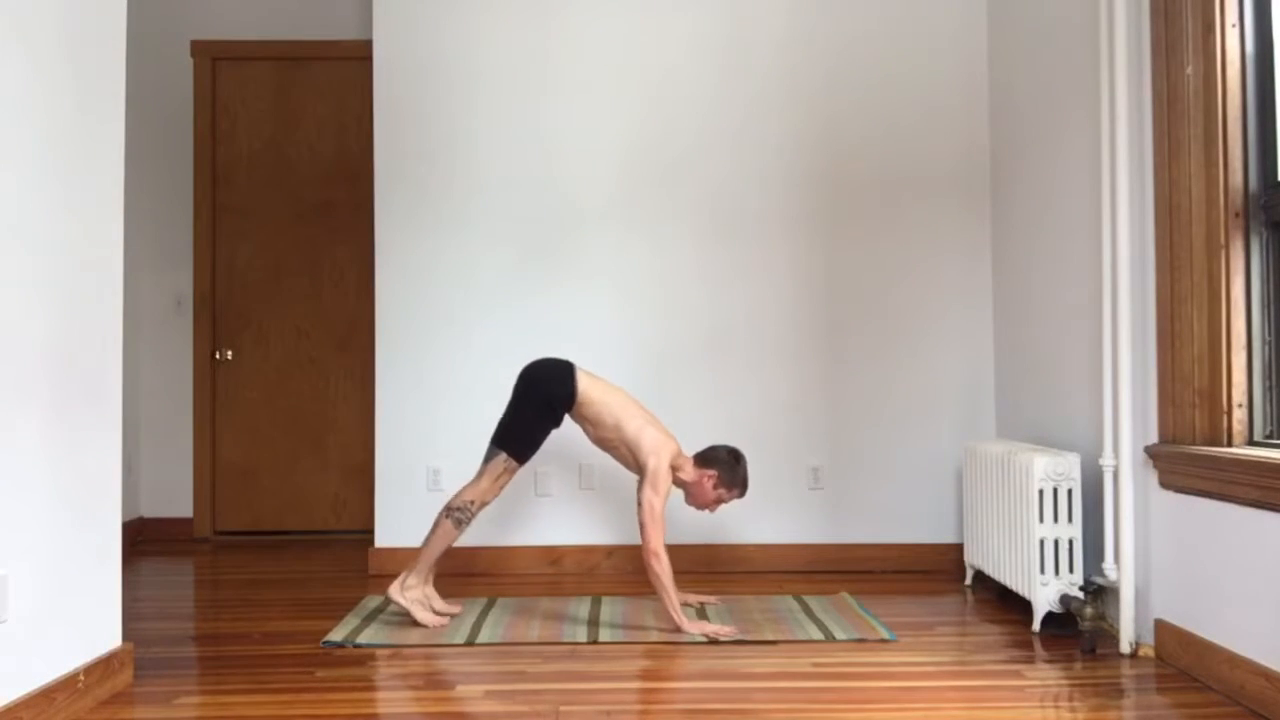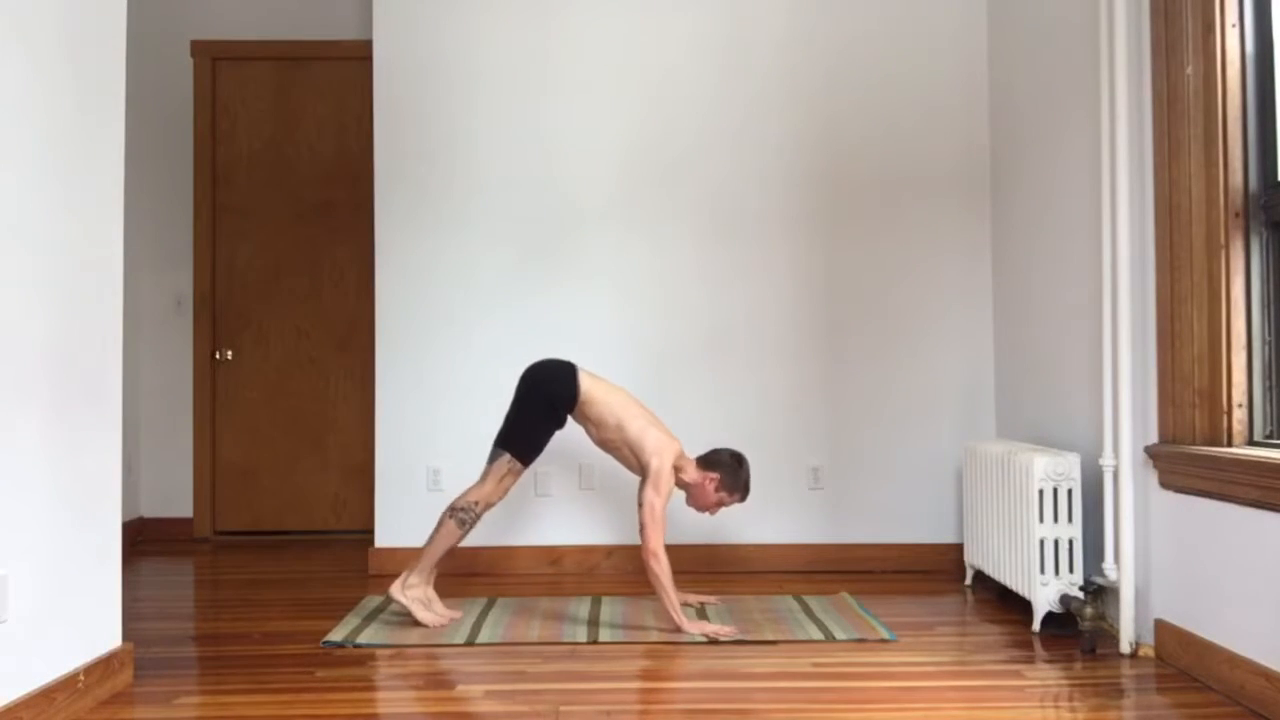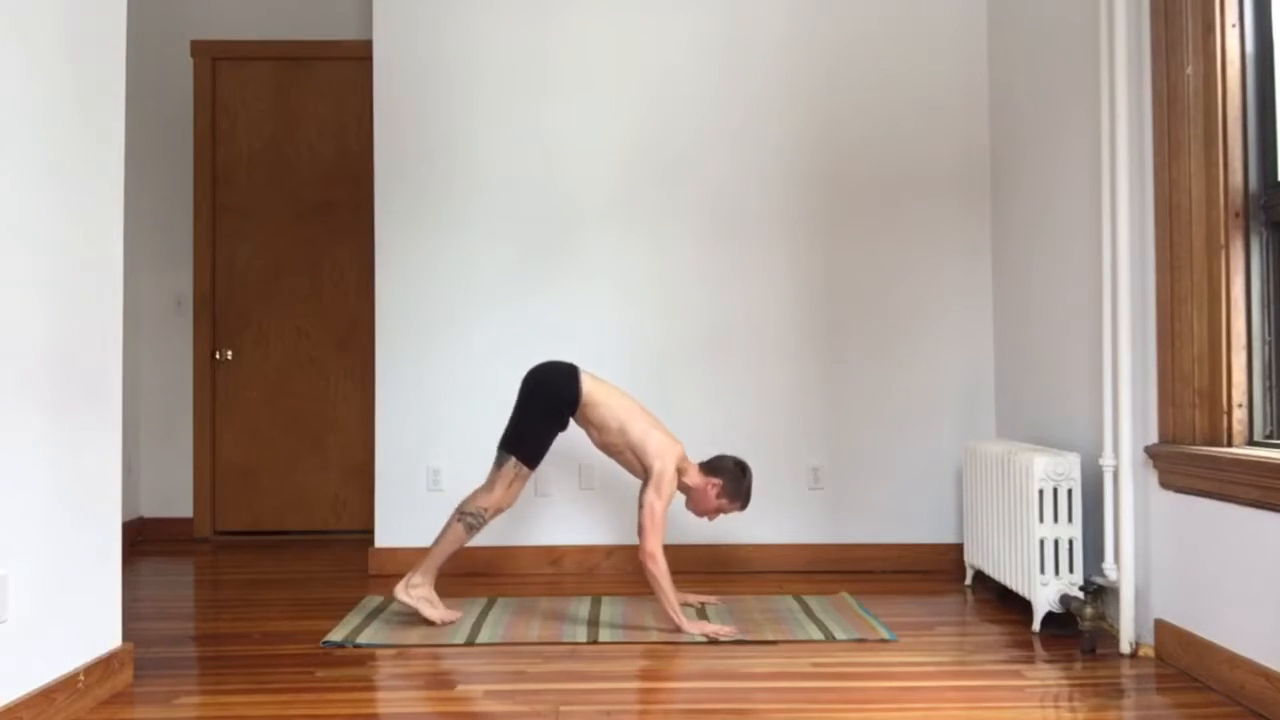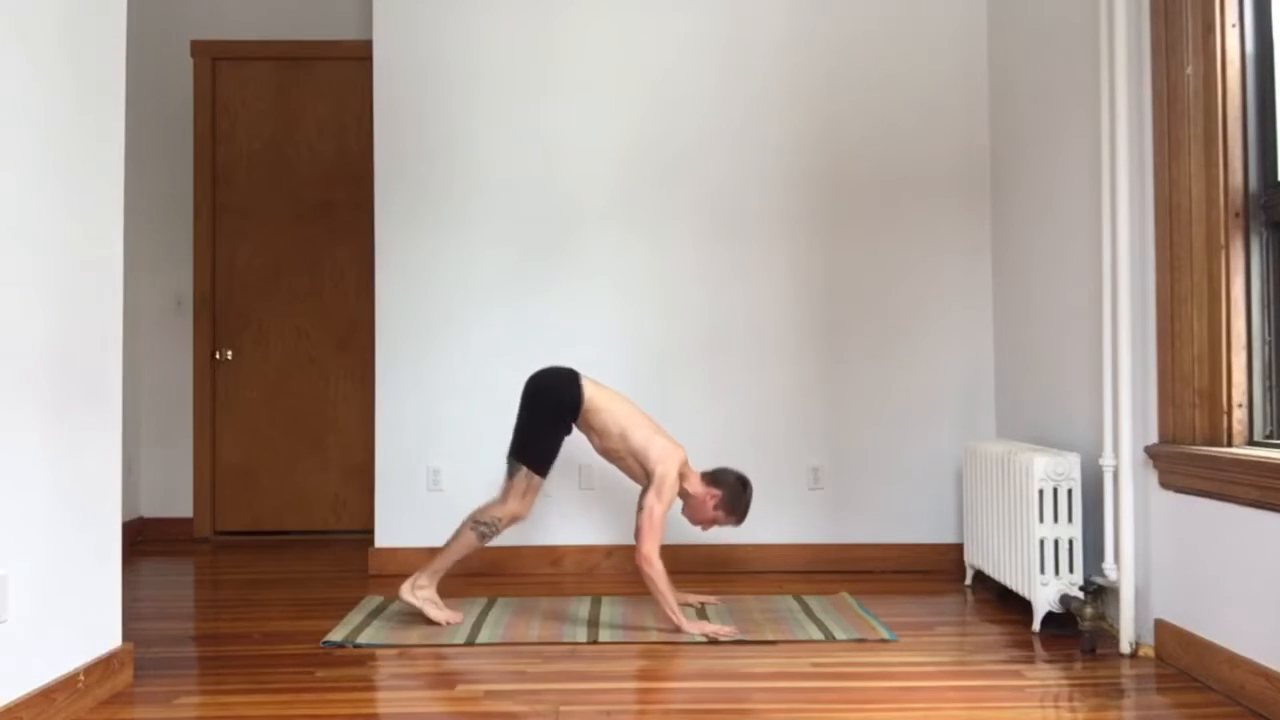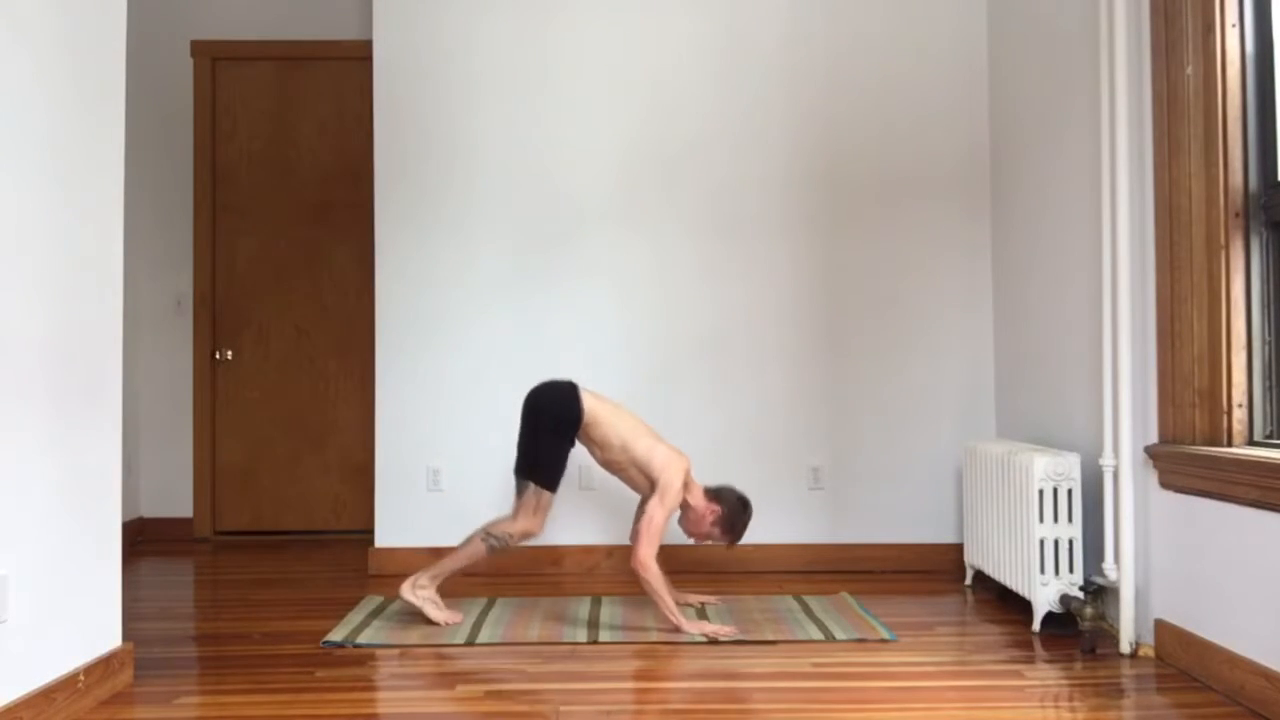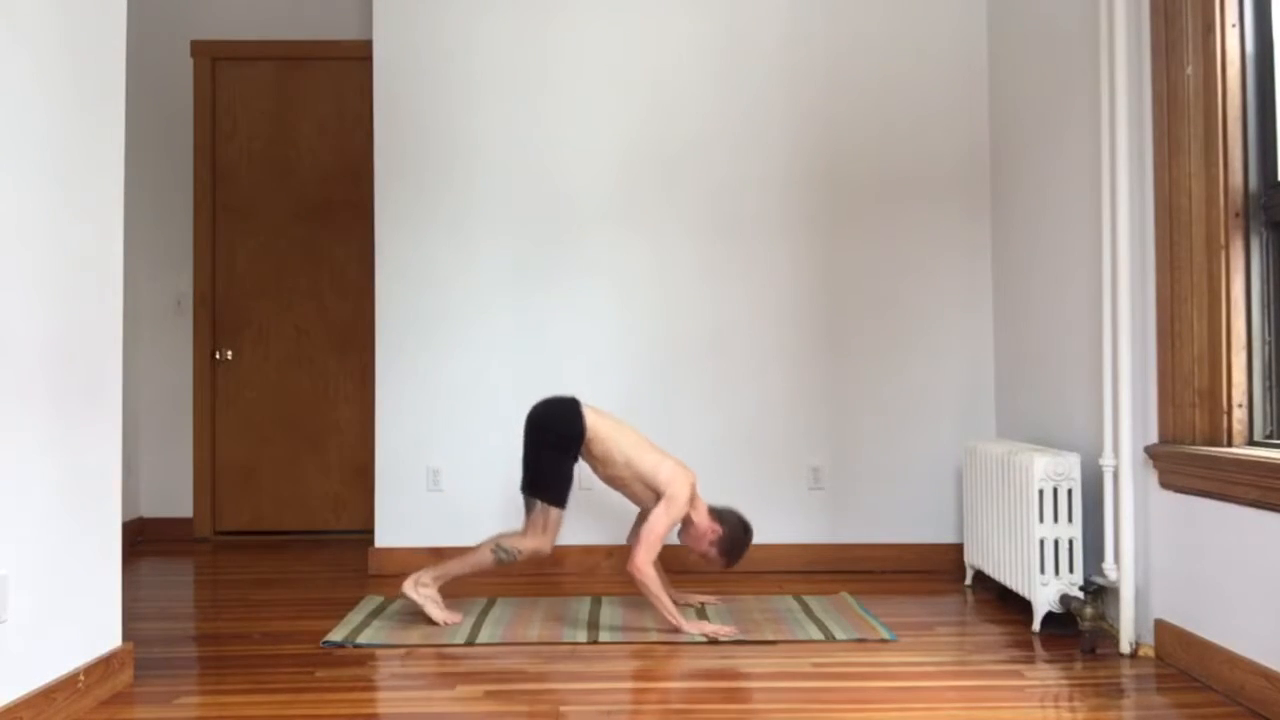
dt=0.1s
person 1, frame 1
left shoulder: (666, 457)
right shoulder: (661, 464)
left elbow: (652, 544)
right elbow: (653, 551)
left wrist: (674, 593)
right wrist: (683, 622)
left hip: (556, 387)
right hip: (550, 385)
left knee: (487, 488)
right knee: (486, 487)
left ankle: (421, 580)
right ankle: (410, 584)
person 1, frame 2
left shoulder: (667, 459)
right shoulder: (664, 465)
left elbow: (651, 545)
right elbow: (652, 551)
left wrist: (675, 594)
right wrist: (683, 622)
left hip: (558, 386)
right hip: (553, 386)
left knee: (491, 489)
right knee: (491, 489)
left ankle: (423, 581)
right ankle: (412, 583)
person 1, frame 3
left shoulder: (669, 463)
right shoulder: (667, 467)
left elbow: (648, 541)
right elbow: (650, 552)
left wrist: (672, 592)
right wrist: (682, 621)
left hip: (560, 388)
right hip: (555, 387)
left knee: (498, 490)
right knee: (499, 494)
left ankle: (422, 583)
right ankle: (416, 582)
person 1, frame 4
left shoulder: (669, 468)
right shoulder: (668, 472)
left elbow: (644, 538)
right elbow: (646, 555)
left wrist: (672, 594)
right wrist: (682, 621)
left hip: (562, 393)
right hip: (557, 393)
left knee: (512, 503)
right knee: (514, 506)
left ankle: (426, 585)
right ankle: (421, 584)
person 1, frame 5
left shoulder: (666, 479)
right shoulder: (674, 481)
left elbow: (641, 538)
right elbow: (643, 559)
left wrist: (673, 592)
right wrist: (682, 621)
left hip: (561, 406)
right hip: (557, 407)
left knee: (528, 521)
right knee: (528, 523)
left ankle: (425, 584)
right ankle: (423, 584)
person 1, frame 6
left shoulder: (669, 491)
right shoulder: (679, 494)
left elbow: (636, 542)
right elbow: (639, 565)
left wrist: (672, 595)
right wrist: (681, 622)
left hip: (563, 421)
right hip: (560, 424)
left knee: (537, 541)
right knee: (539, 543)
left ankle: (428, 582)
right ankle: (425, 582)
